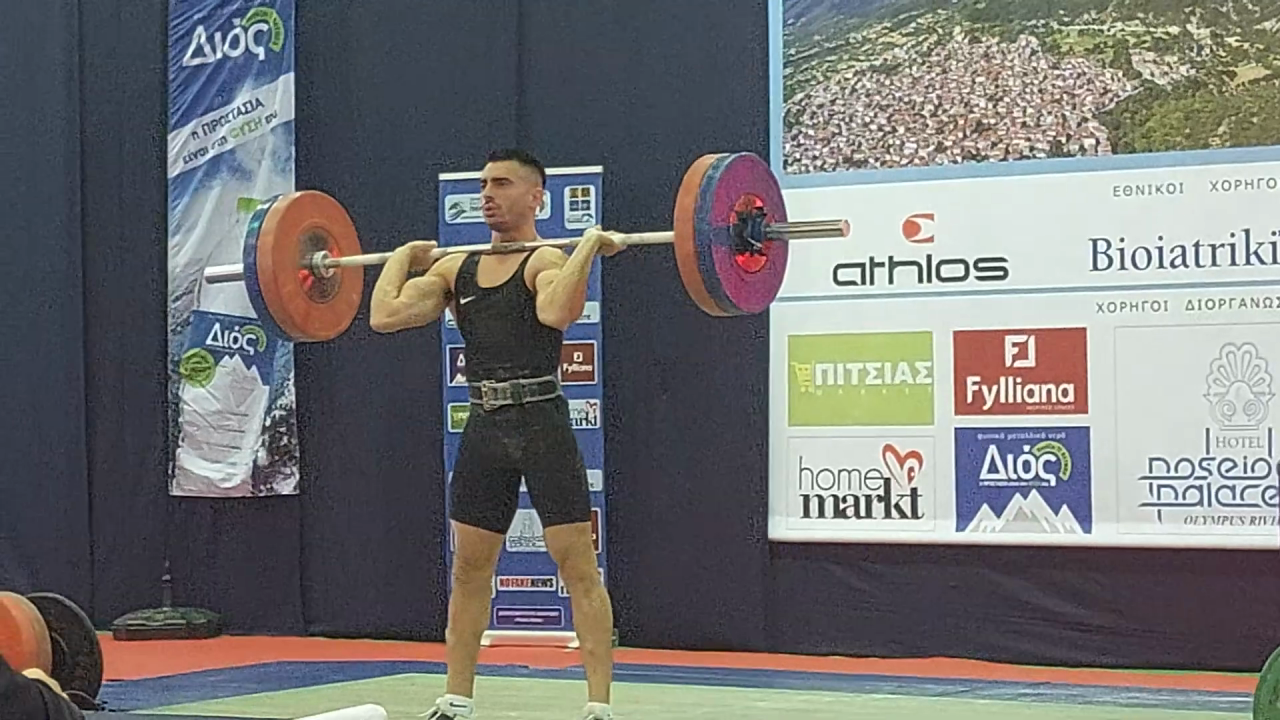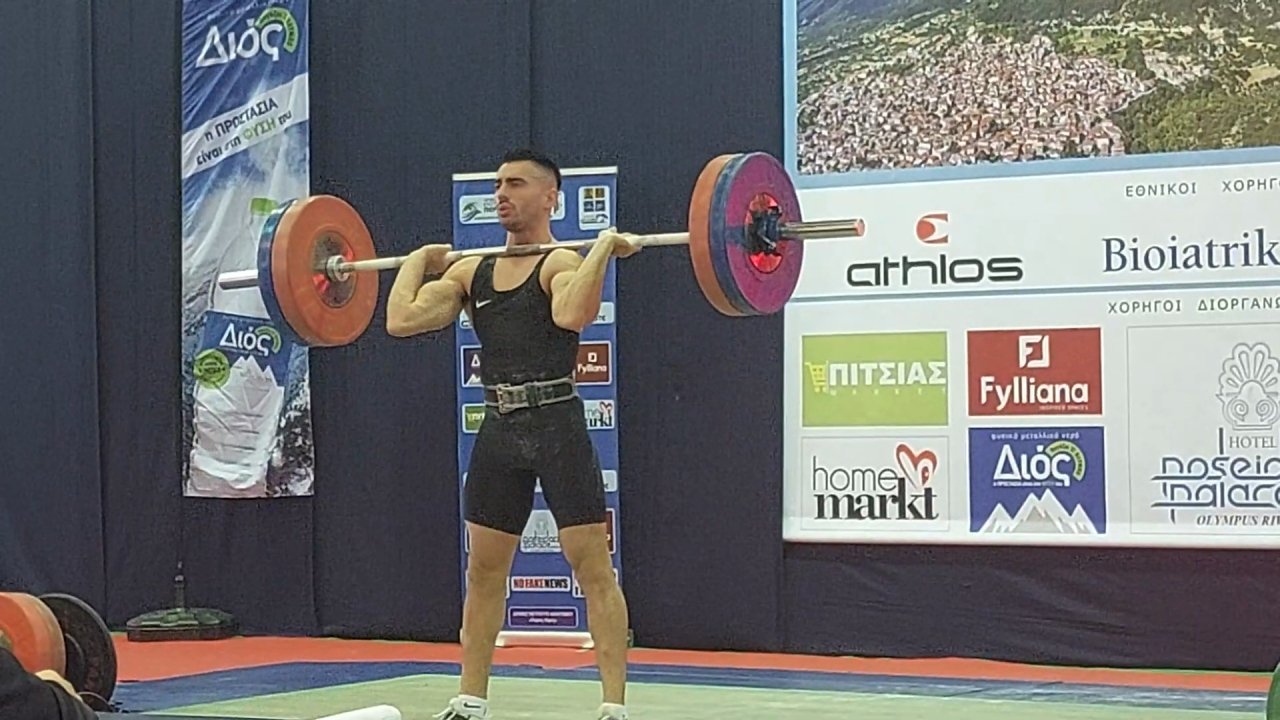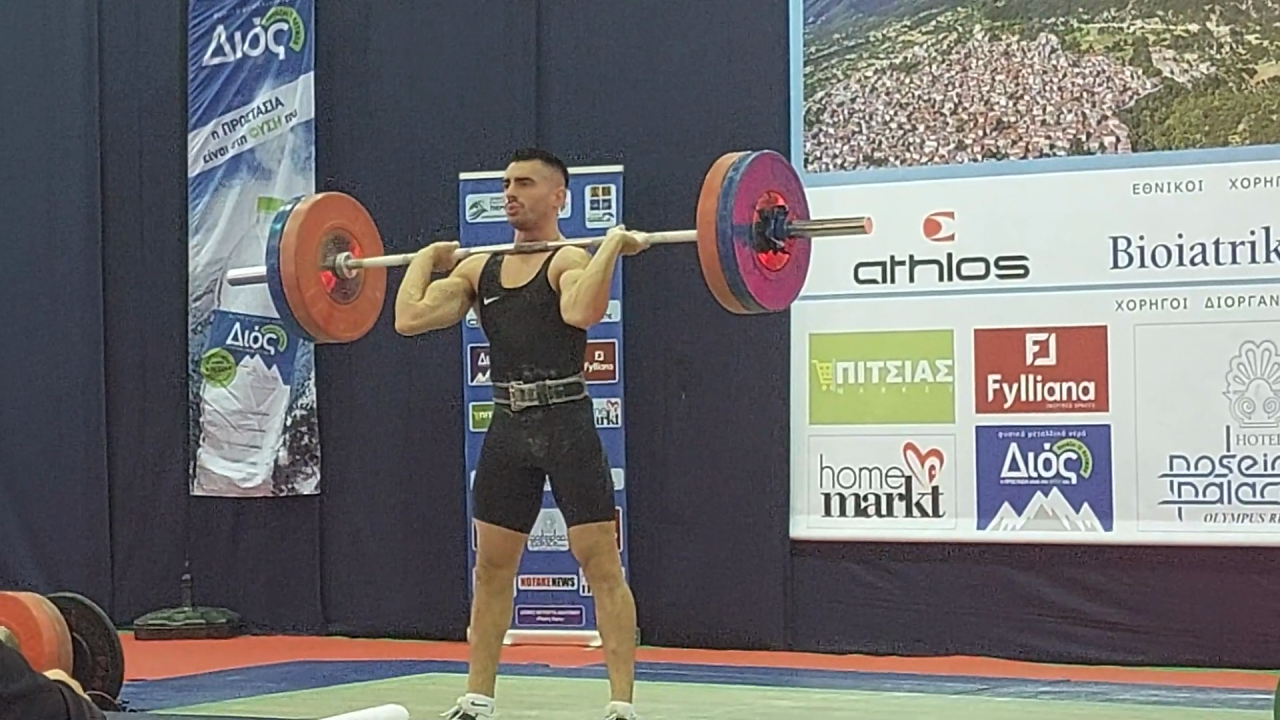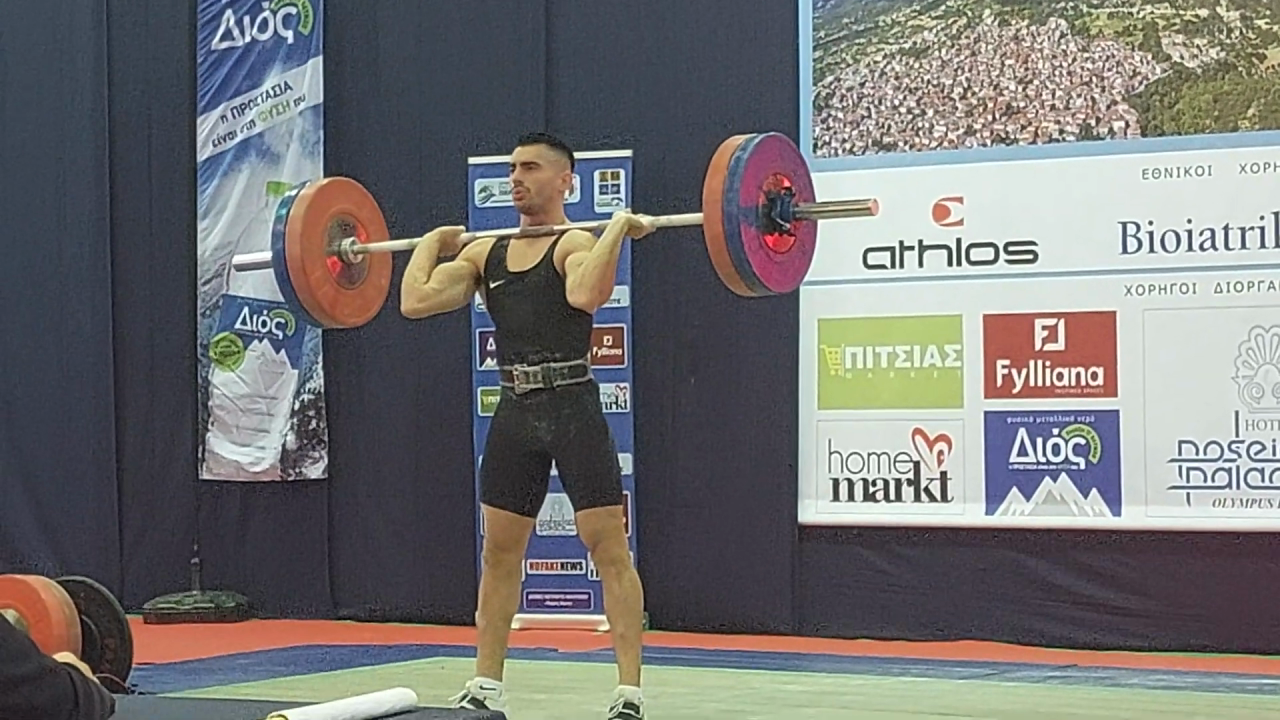
dt=1s
person 1, frame 1
left shoulder: (549, 261)
right shoulder: (454, 269)
left elbow: (555, 313)
right elbow: (385, 316)
left wrist: (589, 246)
right wrist: (401, 258)
left hip: (540, 422)
right hip: (483, 427)
left knee: (577, 566)
right knee: (468, 569)
person 1, frame 2
left shoulder: (563, 263)
right shoulder: (470, 271)
left elbow: (571, 316)
right elbow: (401, 321)
left wrist: (604, 248)
right wrist: (416, 262)
left hip: (555, 425)
right hip: (498, 430)
left knee: (593, 569)
right knee: (482, 571)
person 1, frame 3
left shoulder: (572, 260)
right shoulder: (478, 268)
left elbow: (580, 313)
right elbow: (409, 318)
left wrist: (613, 245)
right wrist: (425, 258)
left hip: (565, 423)
right hip: (508, 427)
left knee: (601, 567)
right knee: (491, 569)
person 1, frame 4
left shoulder: (579, 244)
right shoulder: (484, 252)
left elbow: (584, 295)
right elbow: (415, 302)
left wrist: (618, 227)
right wrist: (430, 244)
left hip: (571, 406)
right hip: (514, 412)
left knee: (609, 551)
right knee: (498, 554)
